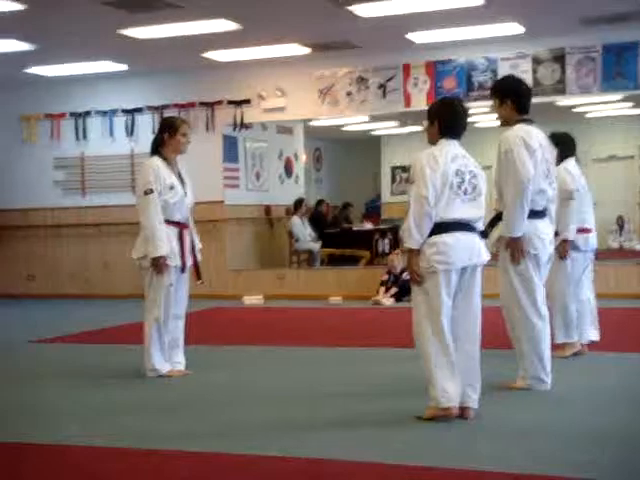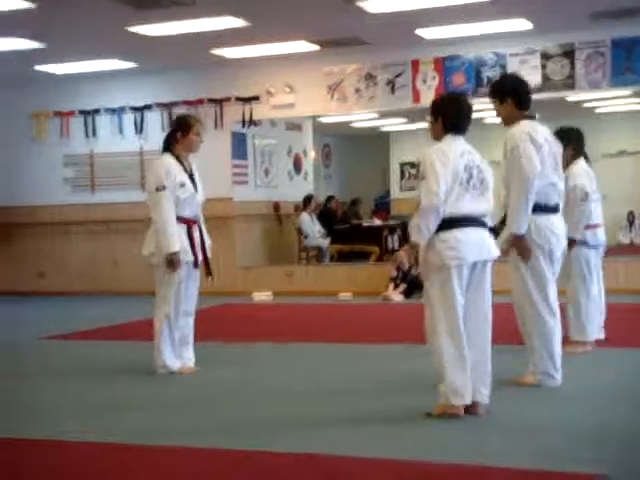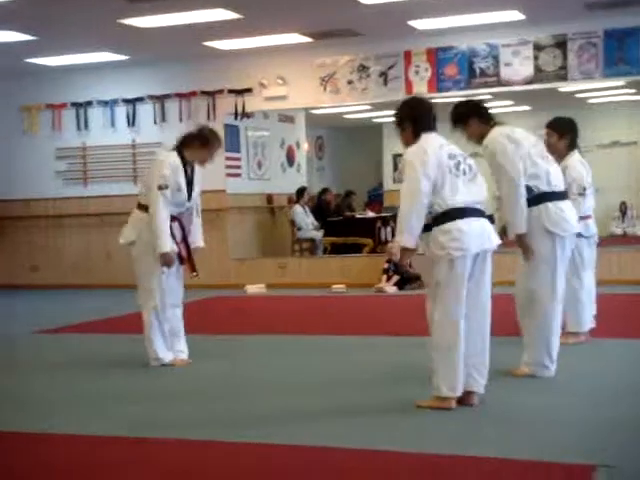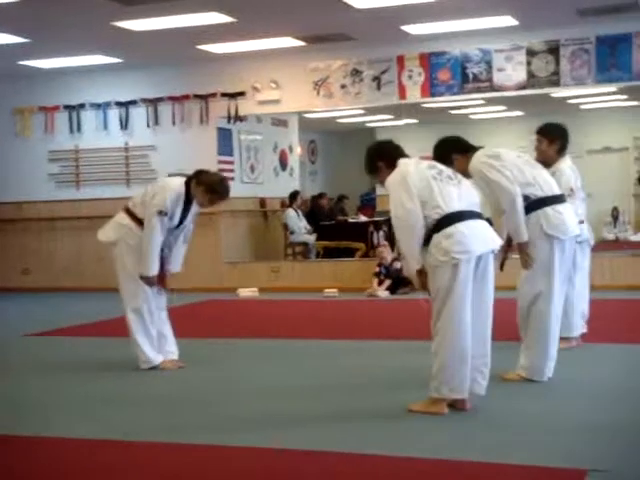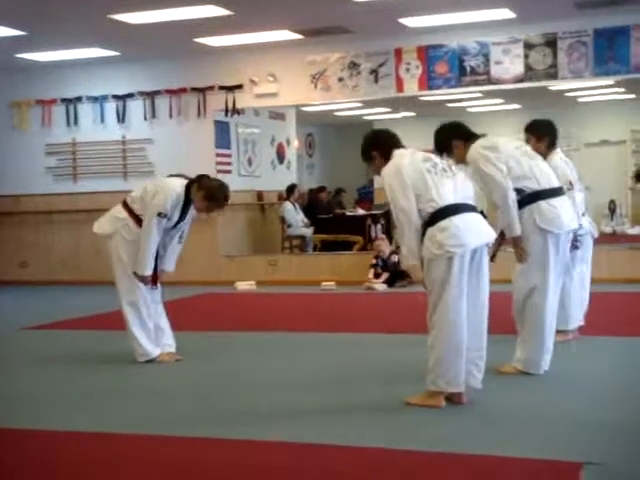
dt=0.2s
person 1, frame 1
left shoulder: (430, 158)
right shoulder: (473, 164)
left elbow: (422, 208)
right elbow: (478, 211)
left wrist: (412, 252)
left hip: (439, 247)
right hip: (471, 246)
left knee: (433, 325)
right knee: (466, 326)
left ankle: (445, 399)
right ankle: (467, 400)
person 1, frame 2
left shoulder: (438, 153)
right shoulder: (478, 159)
left elbow: (432, 203)
right elbow: (484, 204)
left wrist: (419, 242)
left hip: (449, 242)
right hip: (480, 241)
left knee: (446, 321)
right knee: (477, 321)
left ankle: (455, 397)
right ankle: (477, 396)
person 1, frame 3
left shoulder: (418, 152)
right shoulder: (455, 150)
left elbow: (414, 200)
right elbow: (479, 194)
left wrist: (406, 245)
left hip: (452, 234)
right hip: (481, 230)
left knee: (447, 315)
right knee: (475, 313)
left ankle: (447, 392)
right ankle: (471, 387)
person 1, frame 4
left shoulder: (398, 178)
right shoulder: (433, 169)
left elbow: (408, 225)
left wrist: (418, 267)
left hip: (453, 240)
right hip: (480, 234)
left knee: (450, 322)
right knee: (475, 319)
left ankle: (442, 396)
right ankle: (464, 393)
person 1, frame 5
left shoulder: (393, 170)
right shoulder: (427, 160)
left elbow: (407, 219)
left wrist: (414, 262)
left hip: (448, 234)
right hip: (475, 226)
left knee: (446, 316)
right knee: (471, 313)
left ankle: (440, 389)
right ankle: (459, 386)
person 2, frame 1
left shoulder: (513, 137)
right shoulder: (539, 137)
left elbow: (520, 186)
right elbow: (549, 189)
left wrist: (514, 233)
right wrist: (546, 229)
left hip: (522, 230)
right hip: (540, 228)
left knee: (523, 306)
right knee: (530, 305)
left ankle: (535, 377)
right ankle: (534, 372)
person 2, frame 2
left shoulder: (519, 134)
right shoulder: (544, 132)
left elbow: (525, 183)
left wrist: (517, 231)
left hip: (534, 226)
right hip: (552, 223)
left knee: (534, 302)
right knee: (542, 300)
left ankle: (545, 372)
right ankle: (544, 367)
person 2, frame 3
left shoulder: (495, 140)
right shoulder: (514, 133)
left elbow: (513, 185)
left wrist: (517, 230)
right wrist: (511, 223)
left hip: (544, 216)
right hip: (559, 210)
left knee: (539, 291)
right knee: (546, 291)
left ankle: (539, 363)
right ankle: (539, 358)
person 2, frame 4
left shoulder: (480, 163)
right shoulder: (496, 156)
left elbow: (510, 196)
left wrist: (520, 240)
right wrist: (509, 240)
left hip: (545, 221)
right hip: (560, 216)
left knee: (538, 295)
right knee: (548, 296)
left ankle: (534, 367)
right ankle: (537, 363)
person 2, frame 5
left shoulder: (477, 153)
right shoulder: (499, 144)
left elbow: (503, 190)
left wrist: (514, 234)
right wrist: (506, 230)
left hip: (540, 215)
right hip: (559, 209)
left knee: (532, 288)
right knee: (544, 288)
left ankle: (530, 360)
right ankle: (534, 355)
person 3, frame 1
left shoulder: (177, 168)
right shoulder: (152, 168)
right elbow: (150, 214)
left wrist: (193, 245)
right wrist: (158, 252)
left hip: (179, 244)
right hip: (162, 244)
left knee: (177, 307)
right knee: (161, 306)
left ankle: (173, 362)
right ankle: (157, 365)
person 3, frame 2
left shoulder: (190, 166)
right shoulder: (163, 165)
right elbow: (162, 210)
left wrist: (202, 242)
right wrist: (171, 248)
left hip: (191, 240)
right hip: (173, 240)
left knee: (187, 304)
right knee: (171, 303)
left ankle: (183, 359)
right ankle: (168, 362)
person 3, frame 3
left shoulder: (194, 168)
right shoulder: (167, 164)
left elbow: (193, 207)
right elbow: (158, 208)
left wrist: (194, 242)
right wrist: (164, 248)
left hip: (173, 231)
right hip: (149, 232)
left knee: (173, 296)
right knee: (158, 295)
left ankle: (176, 351)
right ankle: (161, 355)
person 3, frame 4
left shoulder: (194, 199)
right shoulder: (170, 191)
left elbow: (182, 234)
right elbow: (152, 232)
left wrist: (168, 268)
right wrist: (149, 270)
left hip: (150, 239)
right hip: (131, 234)
left knee: (156, 299)
right knee: (140, 298)
left ankle: (166, 353)
right ankle: (151, 357)
person 3, frame 5
left shoulder: (191, 199)
right shoulder: (169, 192)
left elbow: (177, 235)
right elbow: (150, 233)
left wrist: (163, 267)
right wrist: (144, 269)
left hip: (145, 232)
right hip: (126, 228)
left knee: (152, 293)
right knee: (136, 292)
left ankle: (163, 346)
right ankle: (148, 350)
person 4, frame 1
left shoulder: (562, 171)
right shoulder: (574, 171)
left elbow: (571, 204)
left wrist: (565, 239)
left hip: (572, 241)
right hip: (585, 239)
left knee: (563, 290)
right knee: (581, 291)
left ankle: (570, 340)
right ankle: (581, 340)
person 4, frame 2
left shoulder: (577, 172)
right shoulder: (579, 171)
left elbow: (582, 209)
left wrist: (570, 238)
left hip: (583, 239)
right hip: (590, 237)
left knee: (582, 289)
right knee: (591, 288)
left ankle: (584, 338)
right ankle: (589, 335)
person 4, frame 3
left shoulder: (573, 165)
right shoulder: (564, 164)
left elbow: (577, 203)
left hip: (575, 231)
right hip: (576, 230)
left knee: (575, 280)
right knee: (580, 279)
left ankle: (578, 329)
right ankle: (581, 326)
person 4, frame 4
left shoulder: (563, 171)
right shoulder: (554, 170)
left elbow: (568, 207)
left knee: (567, 285)
right knee: (574, 285)
left ankle: (570, 334)
right ankle: (574, 331)
person 4, frame 5
left shoulder: (556, 165)
right shoulder: (549, 164)
left elbow: (571, 200)
left wrist: (571, 232)
left hip: (571, 231)
right hip: (572, 230)
left knee: (566, 278)
right knee: (574, 278)
left ankle: (566, 327)
right ankle: (571, 324)
